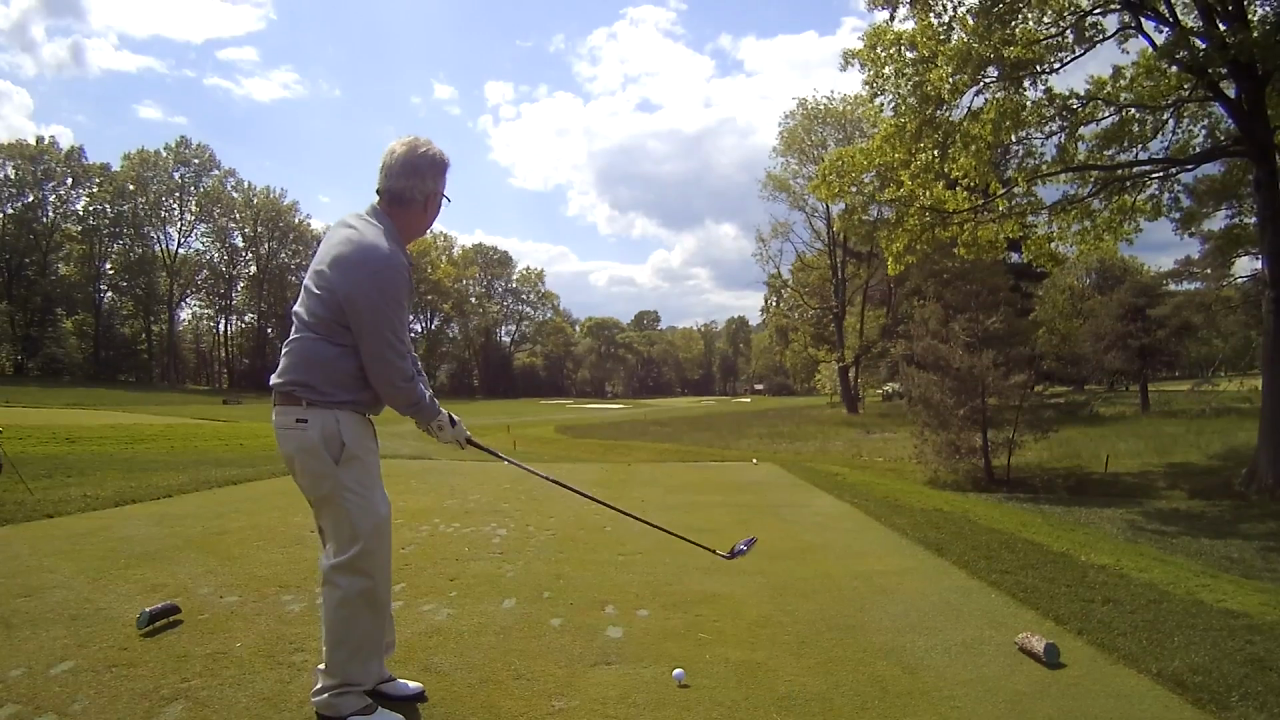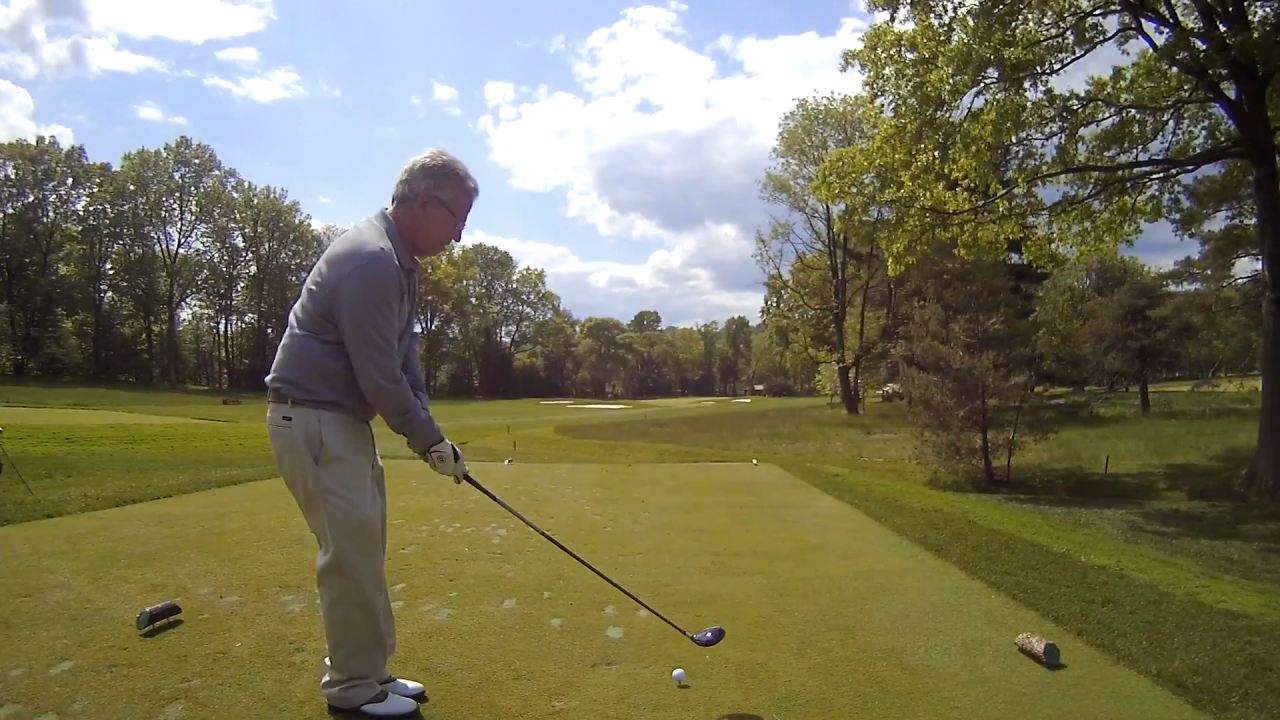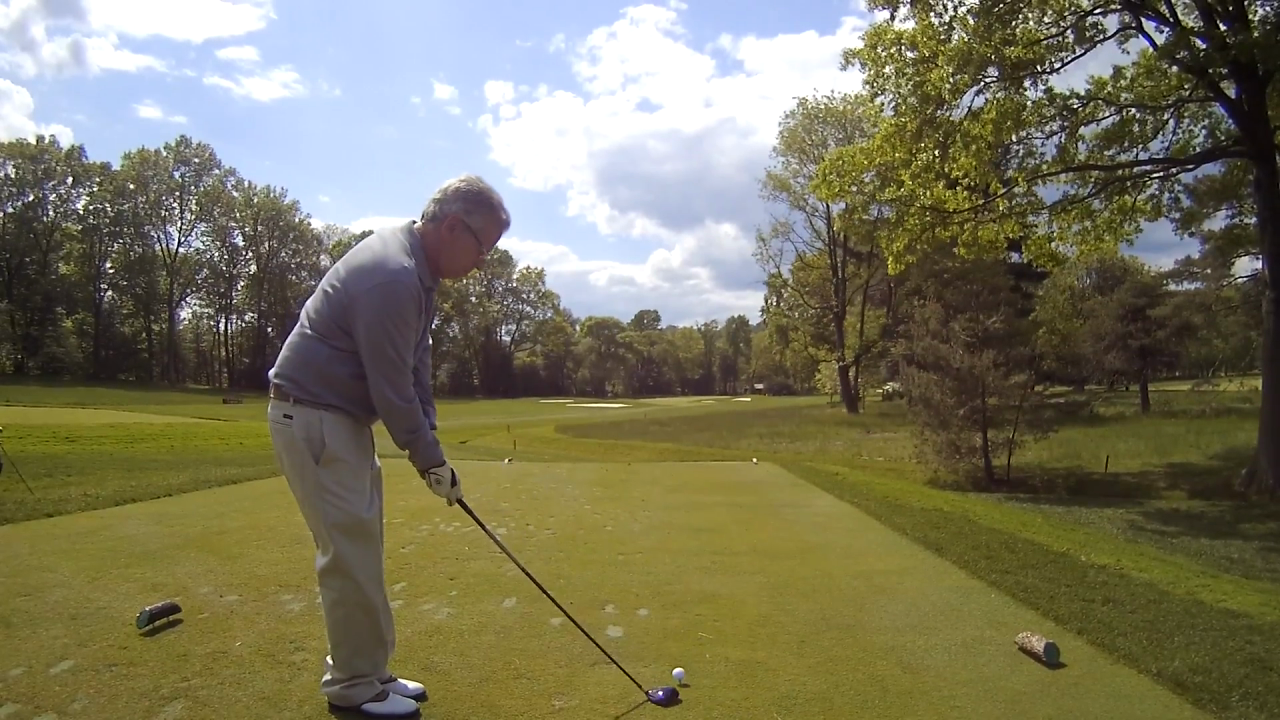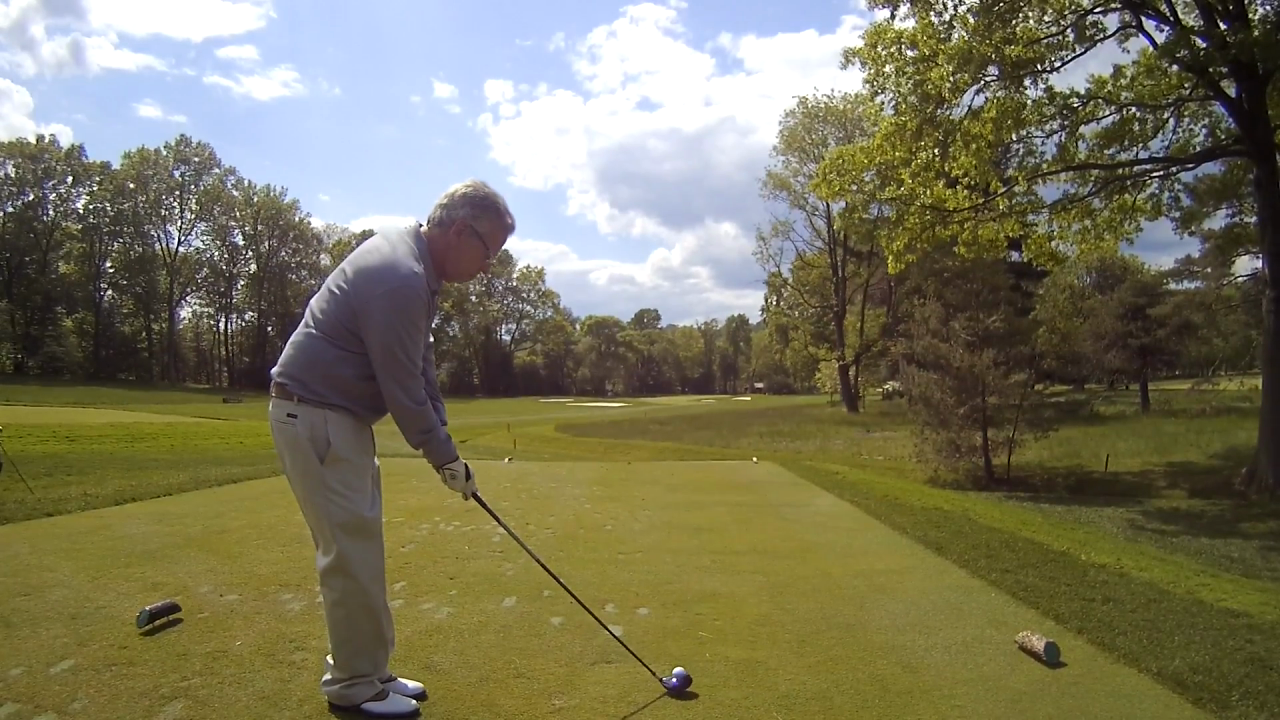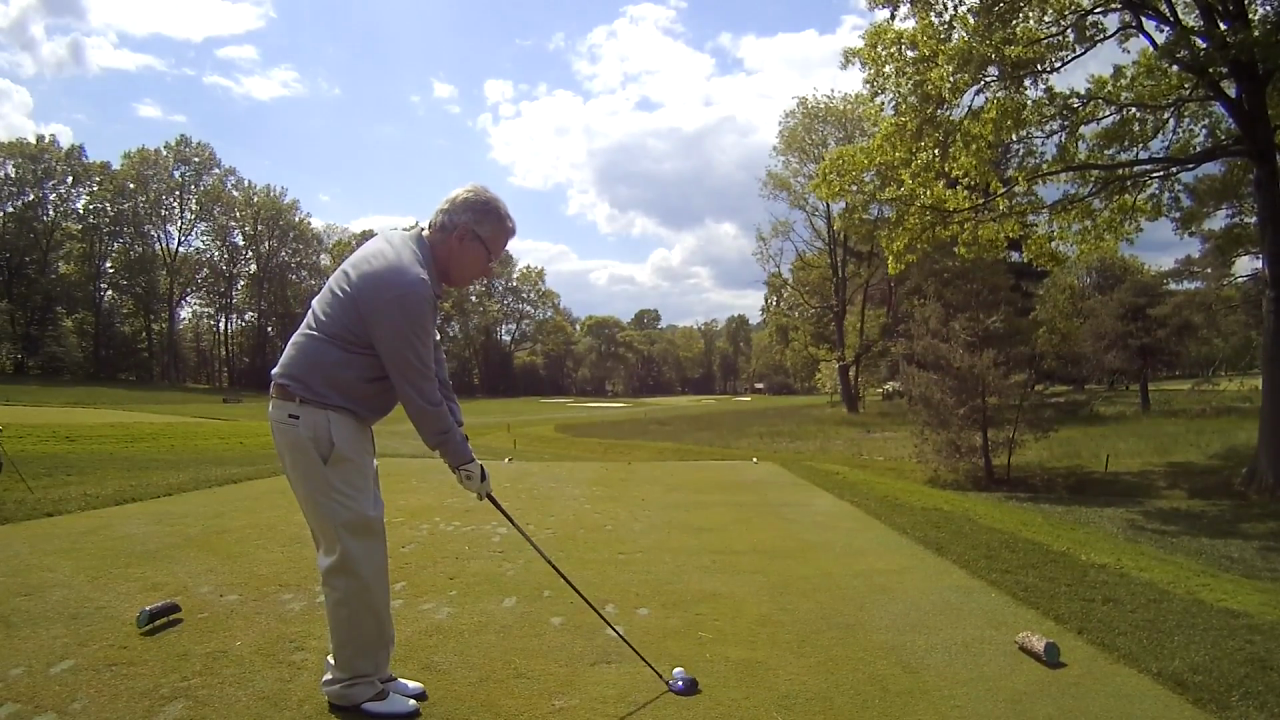
dt=0.5s
person 1, frame 1
left shoulder: (362, 234)
right shoulder: (378, 260)
left elbow: (394, 345)
right elbow: (391, 372)
left wrist: (429, 401)
right wrist: (432, 415)
left hip: (329, 414)
right hip: (323, 419)
left knee: (361, 545)
right knee: (360, 550)
left ankle: (365, 671)
person 1, frame 2
left shoulder: (394, 255)
right shoulder: (371, 261)
left elbow: (404, 351)
right elbow: (379, 375)
left wrist: (425, 429)
right wrist: (427, 438)
left hip: (341, 416)
right hip: (313, 418)
left knee: (363, 546)
right knee: (350, 550)
left ankle: (366, 669)
person 1, frame 3
left shoulder: (413, 265)
right shoulder: (391, 277)
left elbow: (416, 365)
right elbow: (392, 389)
left wrist: (430, 441)
right wrist: (430, 461)
left hip: (340, 415)
right hip: (312, 416)
left knee: (361, 545)
right knee: (350, 550)
left ankle: (364, 670)
person 1, frame 4
left shoulder: (410, 255)
right shoulder: (400, 280)
left elbow: (421, 366)
right elbow: (403, 389)
left wrist: (444, 441)
right wrist: (444, 457)
left hip: (337, 414)
right hip: (314, 415)
left knee: (361, 544)
right knee: (351, 549)
left ankle: (365, 669)
person 1, frame 5
left shoulder: (408, 253)
right shoulder: (405, 284)
left elbow: (432, 366)
right elbow: (418, 390)
left wrist: (460, 440)
right wrist: (460, 458)
left hip: (333, 413)
right hip: (316, 416)
left knee: (361, 544)
right knee: (354, 549)
left ankle: (365, 670)
